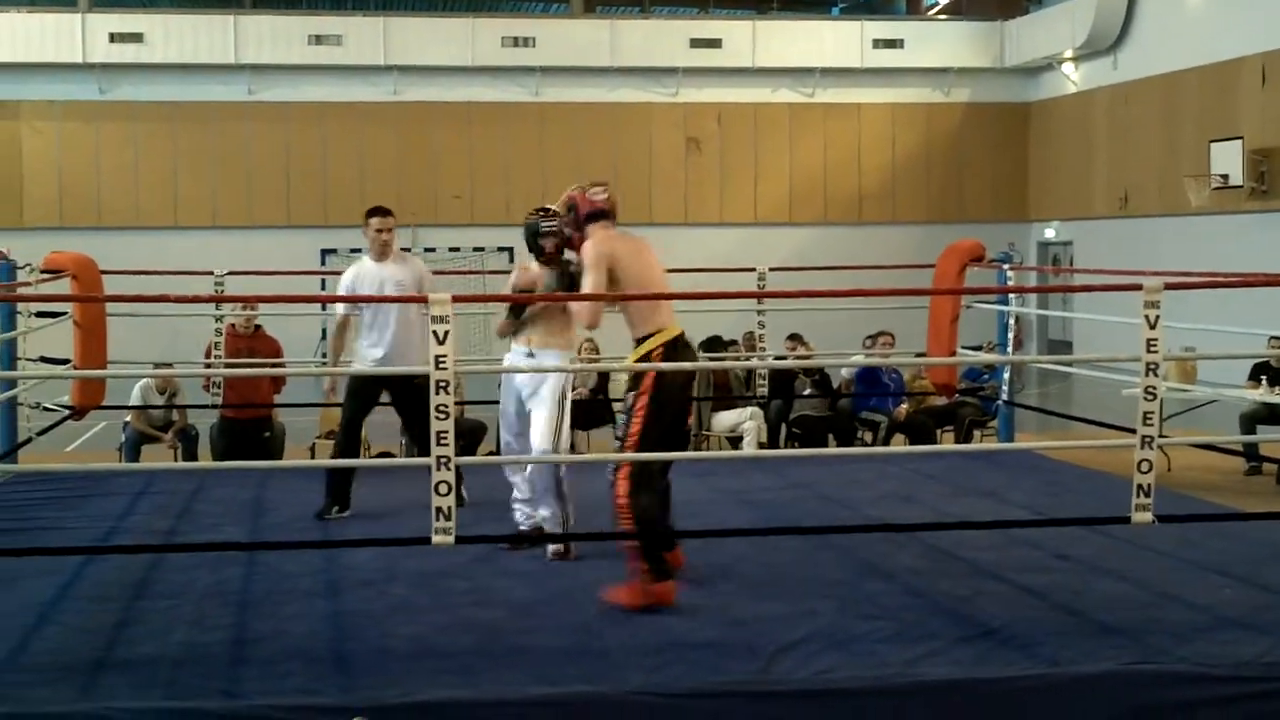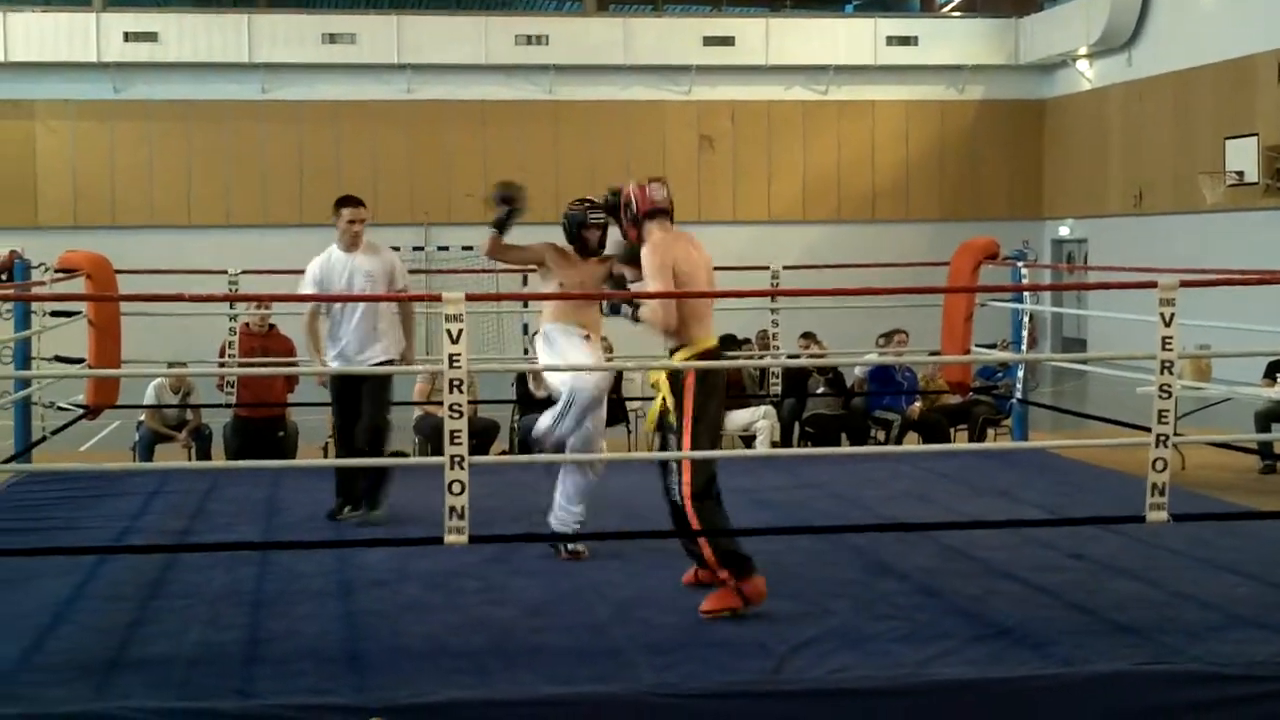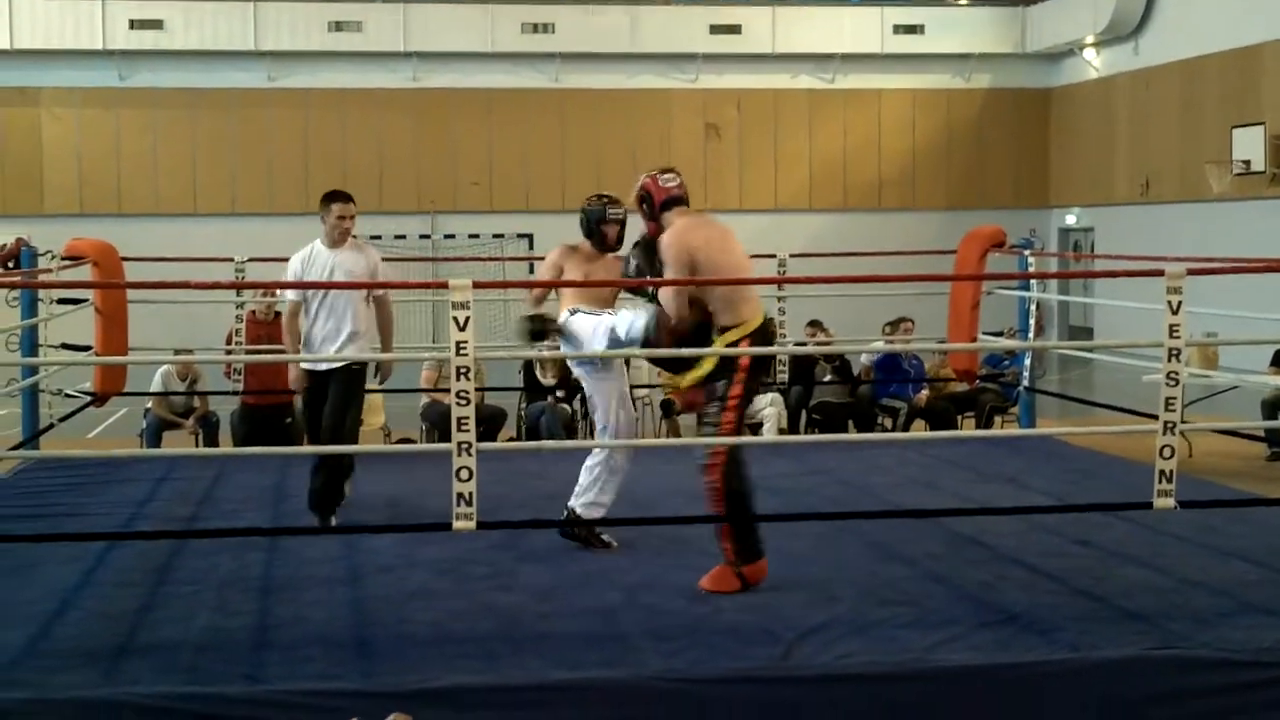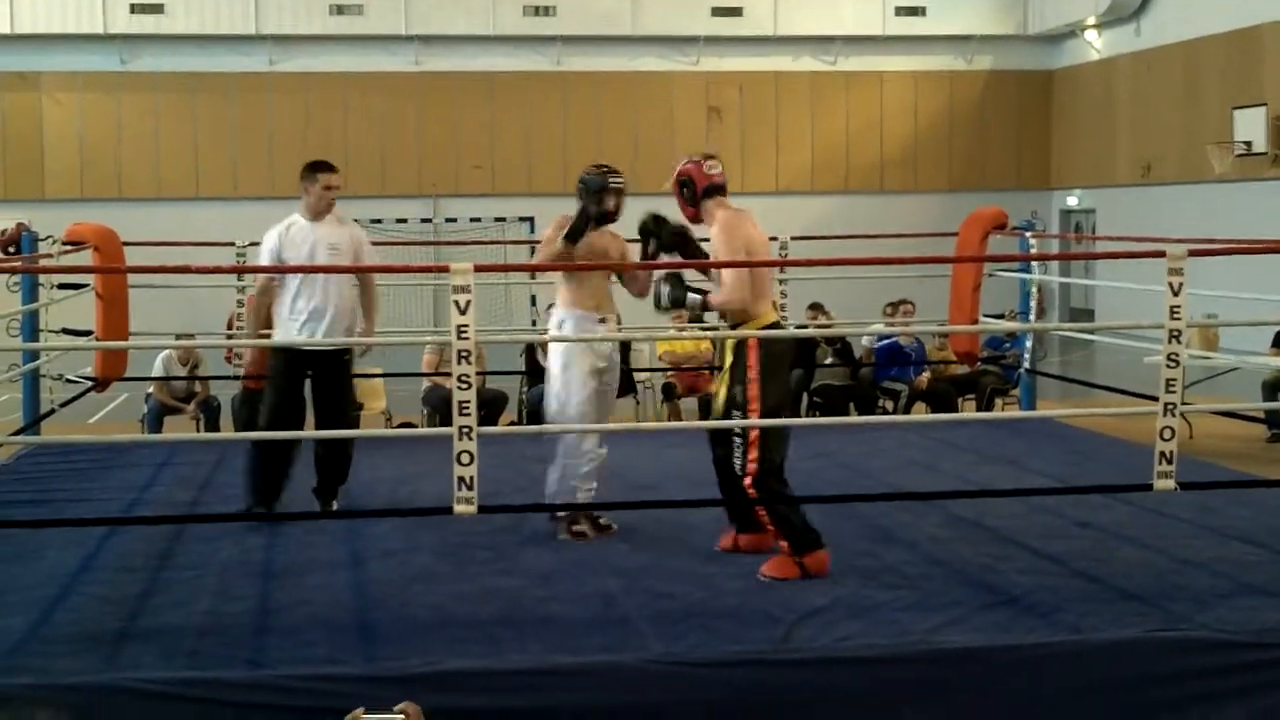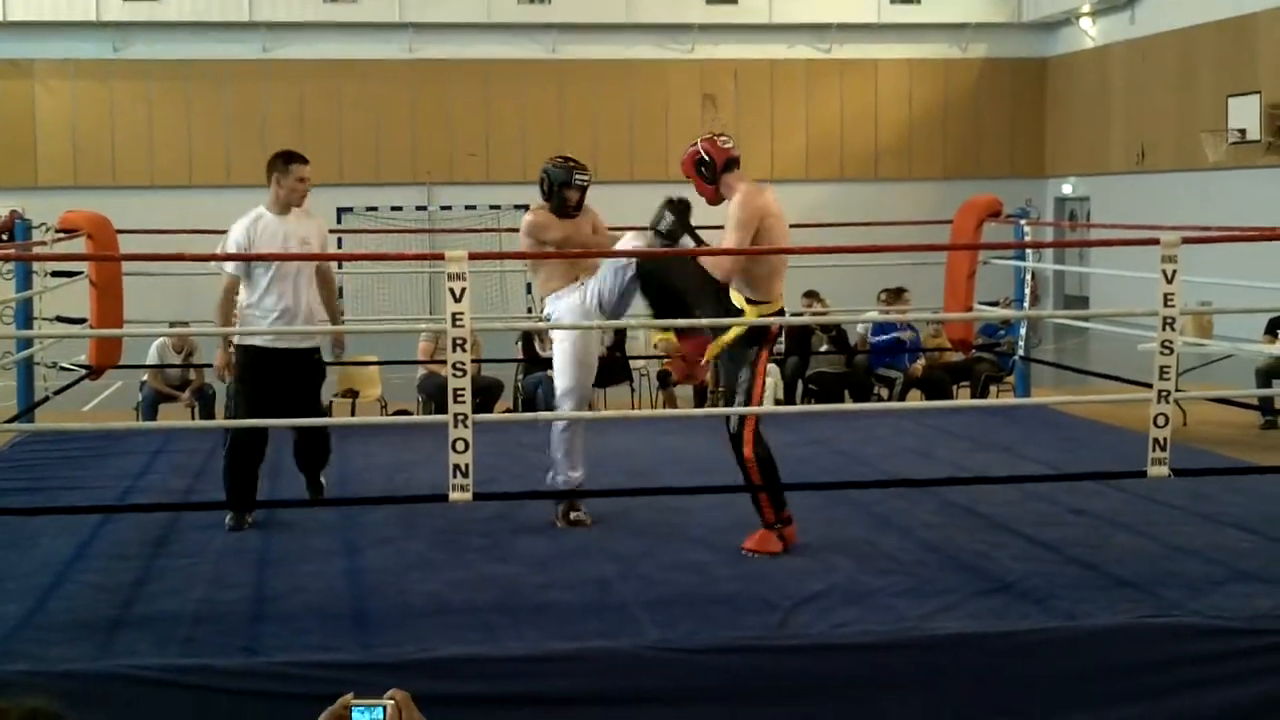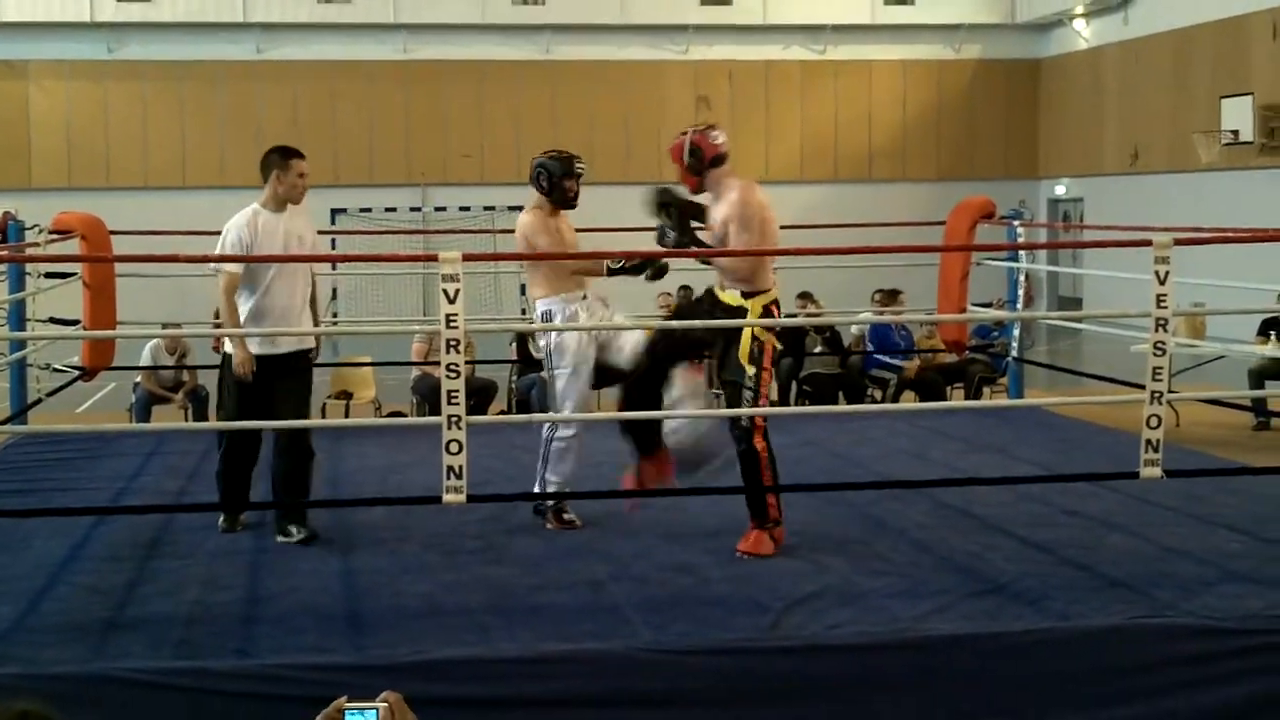
dt=0.3s
person 1, frame 1
left shoulder: (596, 246)
right shoulder: (636, 242)
left elbow: (589, 319)
left hip: (657, 360)
right hip: (677, 353)
left knee: (630, 476)
right knee: (653, 465)
left ankle: (655, 579)
right ankle: (663, 548)
person 1, frame 2
left shoulder: (654, 251)
right shoulder: (687, 241)
left elbow: (666, 324)
left wrist: (627, 308)
left hip: (694, 372)
right hip: (706, 361)
left knee: (689, 486)
right knee: (681, 474)
left ankle: (741, 581)
right ankle: (711, 560)
person 1, frame 3
left shoulder: (673, 239)
right shoulder: (710, 224)
left elbow: (677, 313)
left wrist: (649, 277)
right wrist: (653, 269)
left hip: (741, 347)
right hip: (749, 331)
left knee: (719, 460)
right knee: (661, 340)
left ankle: (745, 562)
person 1, frame 4
left shoulder: (722, 229)
right shoulder: (735, 220)
left elbow: (736, 300)
left wrist: (686, 296)
right wrist: (685, 247)
left hip: (756, 350)
right hip: (749, 344)
left knee: (754, 463)
right knee: (724, 442)
left ankle: (806, 553)
right ankle: (750, 529)
person 1, frame 5
left shoulder: (747, 201)
right shoulder: (751, 195)
left elbow: (723, 269)
left wrist: (681, 234)
right wrist: (683, 231)
left hip: (754, 320)
right hip: (729, 301)
left knee: (743, 430)
right knee: (653, 268)
left ankle: (778, 525)
right ankle: (688, 337)
person 1, frame 6
left shoulder: (744, 198)
right shoulder: (722, 195)
left elbow: (743, 265)
left wrist: (691, 244)
right wrist: (691, 213)
left hip: (752, 316)
right hip: (716, 304)
left knee: (748, 426)
right knee: (646, 369)
left ankle: (766, 524)
right ankle: (653, 457)
person 2, frame 1
left shoulder: (573, 271)
right shoulder: (521, 275)
right elbow: (504, 332)
left wrist: (570, 285)
right wrist: (515, 311)
left hip: (553, 366)
right hip: (518, 364)
left knee: (544, 450)
right knee: (515, 452)
left ankle: (555, 529)
right ankle: (529, 524)
person 2, frame 2
left shoulder: (606, 264)
right shoulder: (551, 255)
right elbow: (496, 253)
right wrist: (504, 219)
left hip: (590, 354)
right hip: (557, 343)
left knee: (586, 450)
right knee: (588, 386)
left ankle: (564, 528)
right ankle: (549, 433)
person 2, frame 3
left shoulder: (619, 265)
right shoulder: (566, 255)
right elbow: (534, 298)
right wrist: (536, 320)
left hip: (606, 347)
right hip: (578, 330)
left knee: (615, 440)
right knee: (632, 324)
left ankle: (580, 516)
person 2, frame 4
left shoulder: (617, 243)
right shoulder: (566, 226)
left elbow: (639, 290)
right elbow: (539, 261)
right wrist: (574, 230)
left hip: (605, 331)
right hip: (572, 328)
left knee: (598, 427)
right knee: (574, 422)
left ankle: (582, 503)
right ankle: (564, 508)
person 2, frame 5
left shoulder: (584, 215)
right shoulder: (534, 221)
left elbow: (609, 244)
right elbow: (593, 242)
left wrist: (636, 241)
right wrist: (629, 241)
left hip: (597, 293)
right hip: (565, 309)
left knee: (633, 248)
right knee: (570, 403)
right ankle: (566, 491)
person 2, frame 6
left shoulder: (559, 219)
right shoulder: (531, 220)
right elbow: (569, 263)
left wrist: (634, 266)
right wrist: (619, 267)
left hip: (589, 307)
right hip: (560, 317)
right knee: (569, 413)
right ankle: (550, 497)
person 3, frame 1
left shoulder: (414, 267)
right shoulder: (353, 275)
right elbow: (341, 324)
right wrist: (331, 370)
left hip: (410, 365)
right hip: (367, 365)
left knee: (424, 430)
right knee: (347, 429)
right ankle: (337, 499)
person 3, frame 2
left shoulder: (385, 258)
right shoulder: (320, 266)
left elbow: (403, 302)
right elbow: (311, 317)
left wrist: (408, 345)
right wrist: (319, 361)
left hip: (378, 357)
right hip: (340, 362)
left knee: (372, 429)
right knee: (344, 434)
left ankle: (371, 497)
right ankle: (350, 497)
person 3, frame 3
left shoulder: (368, 257)
right shoulder: (302, 261)
left elbow: (382, 306)
right elbow: (291, 315)
left wrist: (387, 354)
right wrist: (293, 363)
left hip: (350, 359)
right hip: (312, 363)
left knee: (336, 433)
right knee: (319, 434)
left ankle: (325, 505)
right ankle: (340, 477)
person 3, frame 4
left shoulder: (350, 233)
right shoulder: (280, 235)
left elbow: (366, 282)
right elbow: (262, 291)
left wrist: (368, 323)
right wrist: (252, 341)
left hip: (336, 344)
right hip: (288, 343)
left knee: (336, 424)
right knee: (274, 420)
left ankle: (328, 491)
right ankle: (264, 494)
person 3, frame 5
left shoulder: (314, 226)
right shoulder: (246, 229)
left elbow: (325, 279)
right elbow: (229, 290)
left wrist: (337, 325)
right wrist: (222, 345)
left hip: (304, 342)
right hip: (254, 343)
left knee: (312, 421)
right knee: (247, 426)
left ankle: (313, 474)
right ankle: (240, 505)
person 3, frame 6
left shoulder: (304, 224)
right shoulder: (242, 227)
right elbow: (226, 291)
left wrist: (315, 329)
right wrist: (237, 346)
left hip: (295, 349)
right hip: (248, 351)
left knee: (294, 435)
right knee: (239, 435)
left ankle: (290, 520)
right ankle: (232, 508)
